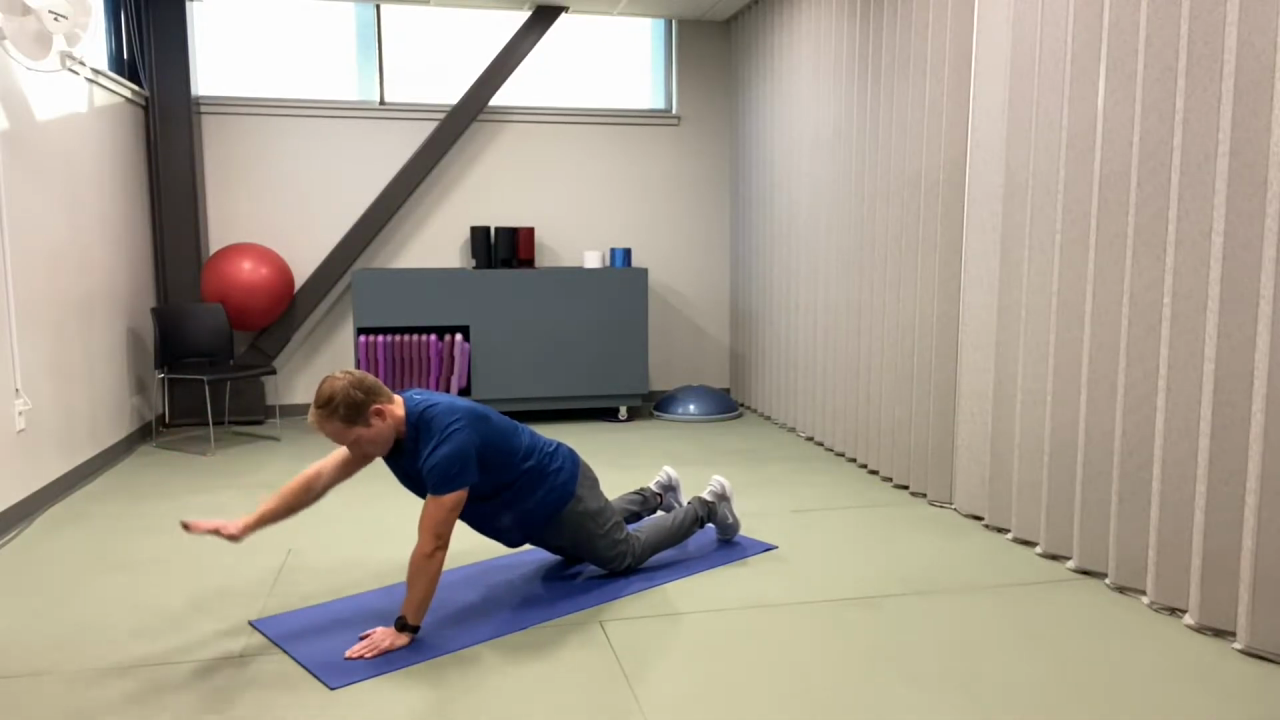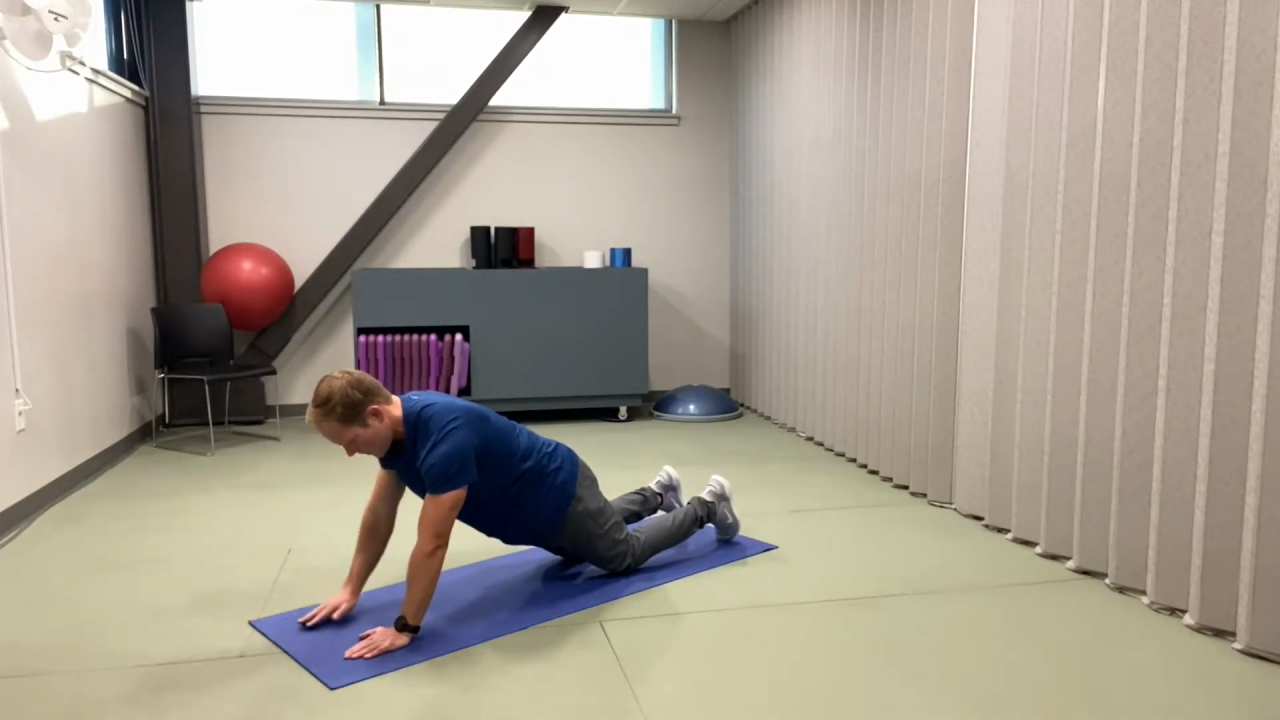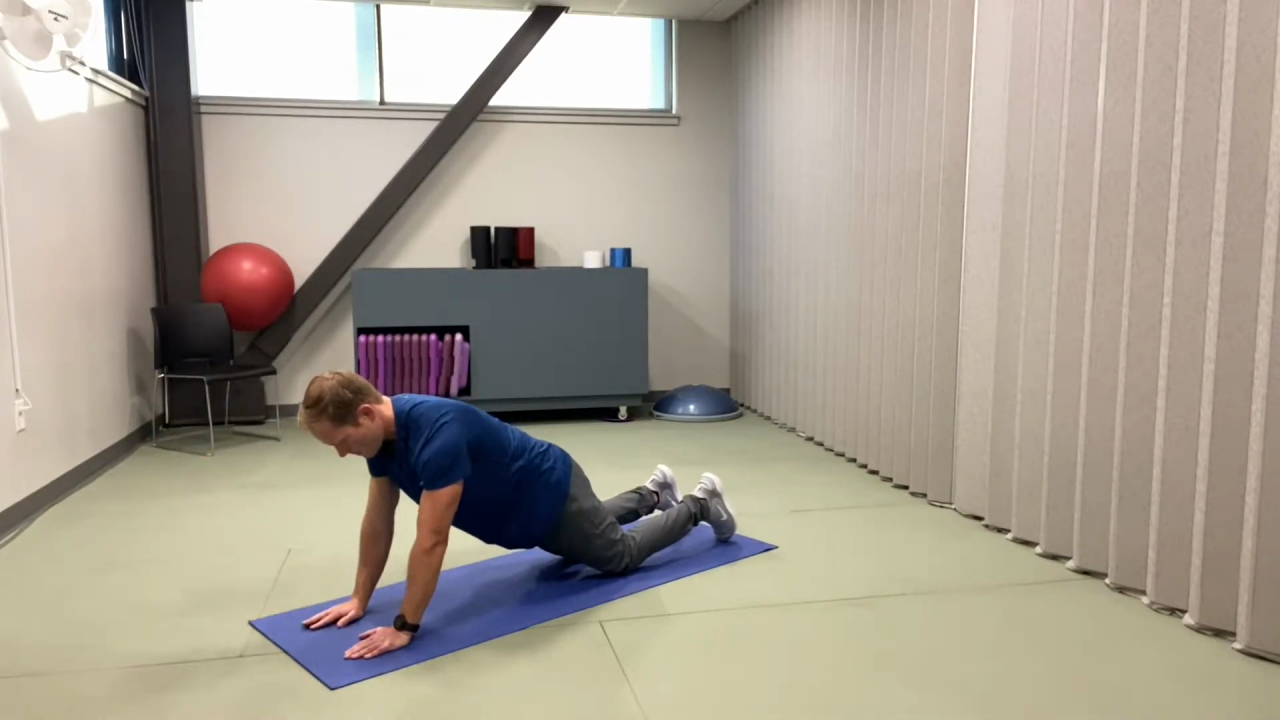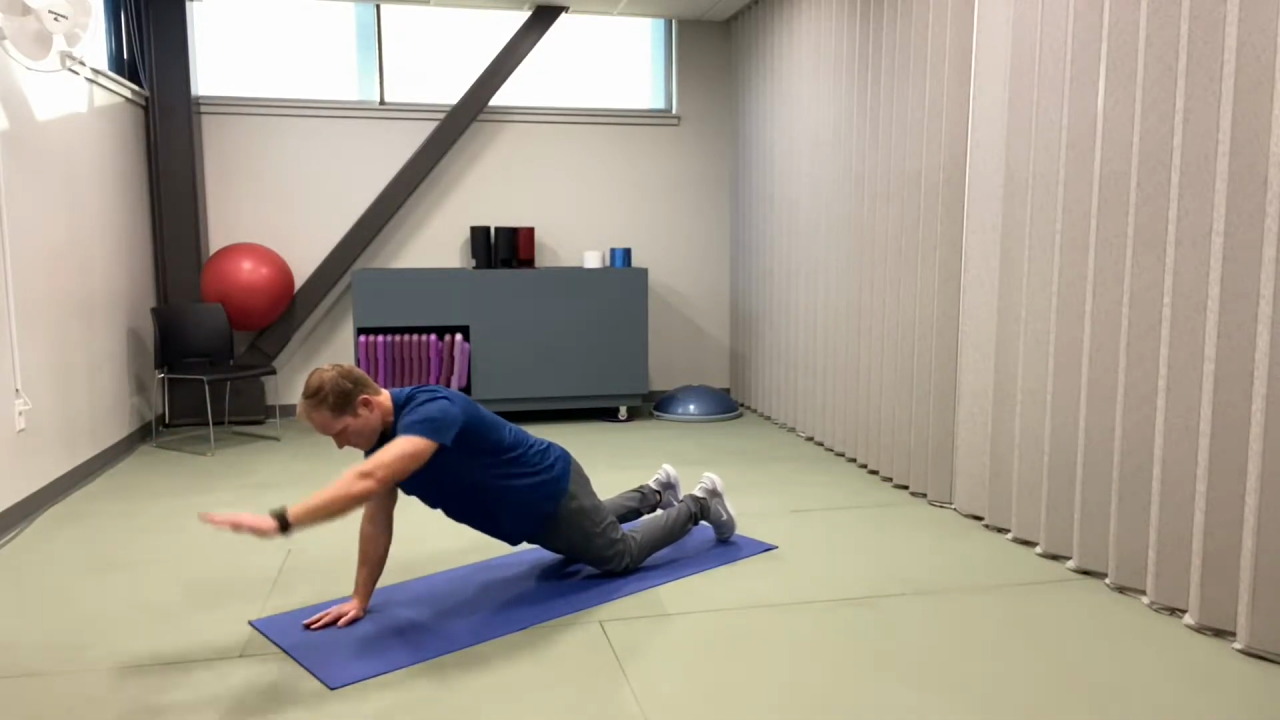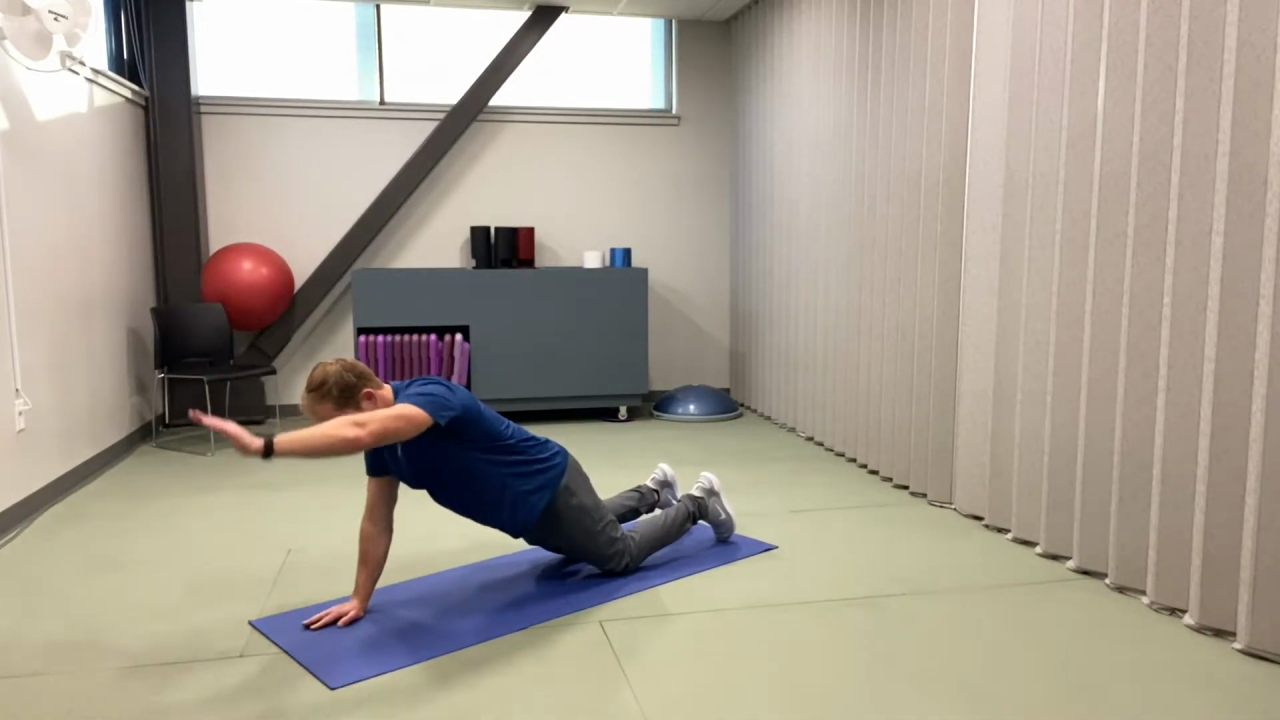
dt=0.4s
person 1, frame 1
left shoulder: (445, 436)
right shoulder: (389, 416)
left elbow: (431, 546)
right elbow: (318, 479)
left wrist: (405, 628)
right wrist: (244, 524)
left hip: (559, 493)
right hip: (532, 502)
left knee: (621, 554)
right knee: (575, 553)
left ankle: (707, 507)
right ankle: (656, 494)
person 1, frame 2
left shoulder: (444, 436)
right shoulder: (394, 428)
left elbow: (431, 545)
right elbow: (378, 518)
left wrist: (404, 628)
right wrist: (350, 590)
left hip: (559, 494)
right hip: (532, 506)
left knee: (624, 556)
right knee: (573, 554)
left ankle: (707, 507)
right ankle: (656, 494)
person 1, frame 3
left shoulder: (436, 432)
right shoulder: (382, 433)
left elbow: (431, 541)
right elbow: (377, 524)
left wrist: (405, 626)
right wrist: (359, 598)
left hip: (551, 493)
right hip: (523, 507)
left knee: (619, 556)
right knee: (574, 549)
left ankle: (699, 505)
right ankle: (652, 494)
person 1, frame 4
left shoulder: (431, 410)
right shoulder: (376, 431)
left elbow: (369, 481)
right elbow: (378, 523)
left wrist: (280, 521)
right wrist: (361, 598)
left hip: (552, 488)
right hip: (524, 507)
left knee: (618, 555)
right knee: (579, 541)
left ankle: (698, 504)
right ankle: (655, 493)
person 1, frame 5
left shoulder: (430, 398)
right shoulder: (384, 436)
left elbow: (356, 432)
right elbow: (377, 522)
left wrist: (263, 445)
right wrist: (360, 598)
left hip: (550, 487)
right hip: (526, 507)
left knee: (617, 555)
right knee: (573, 550)
left ankle: (695, 504)
right ankle: (650, 493)
